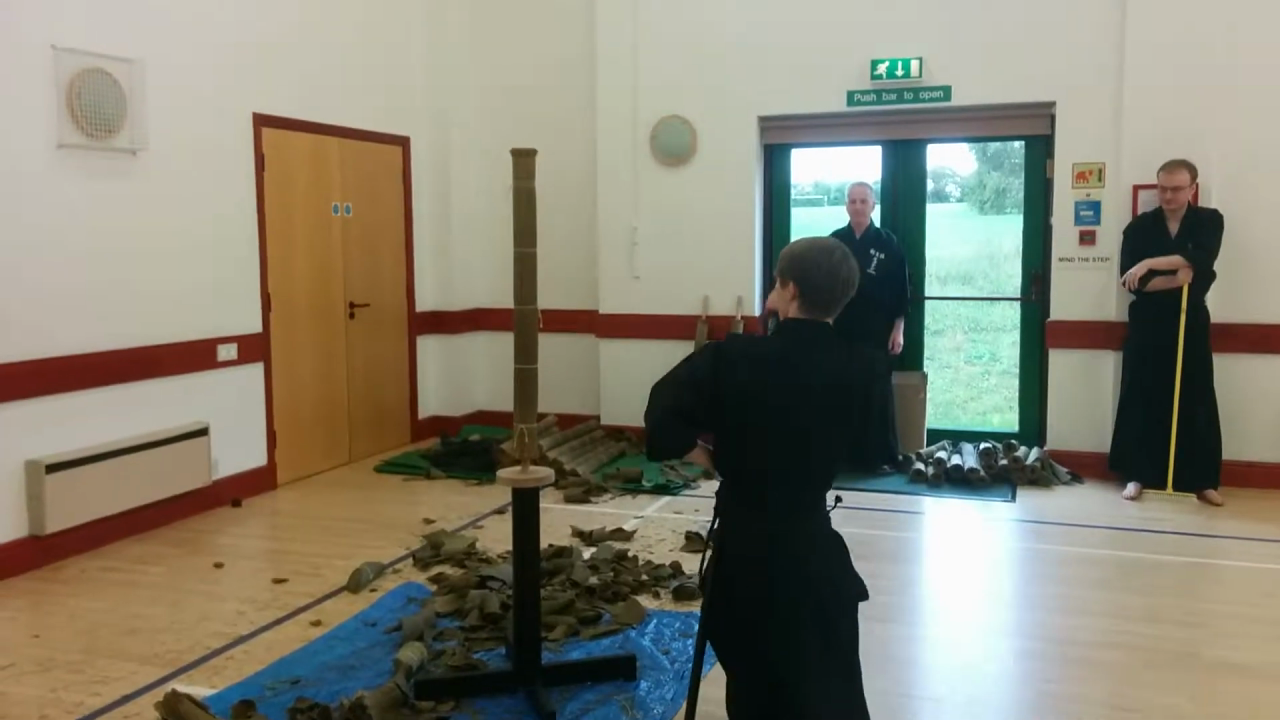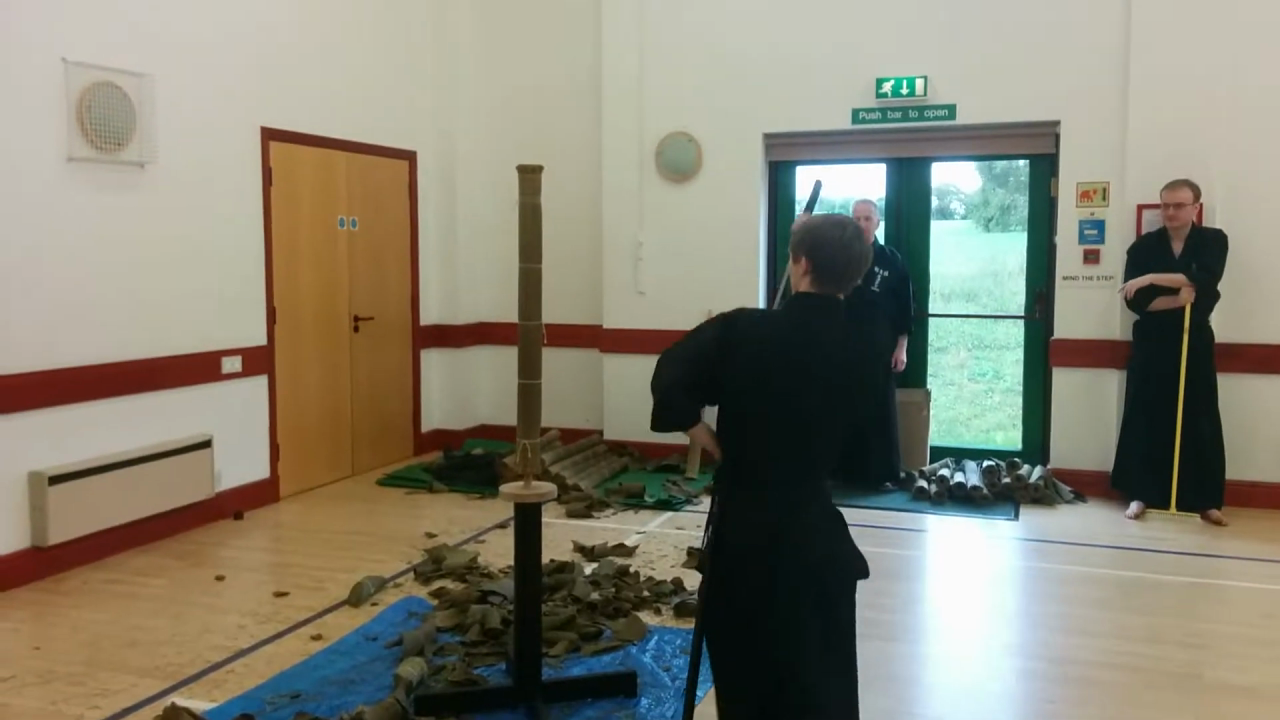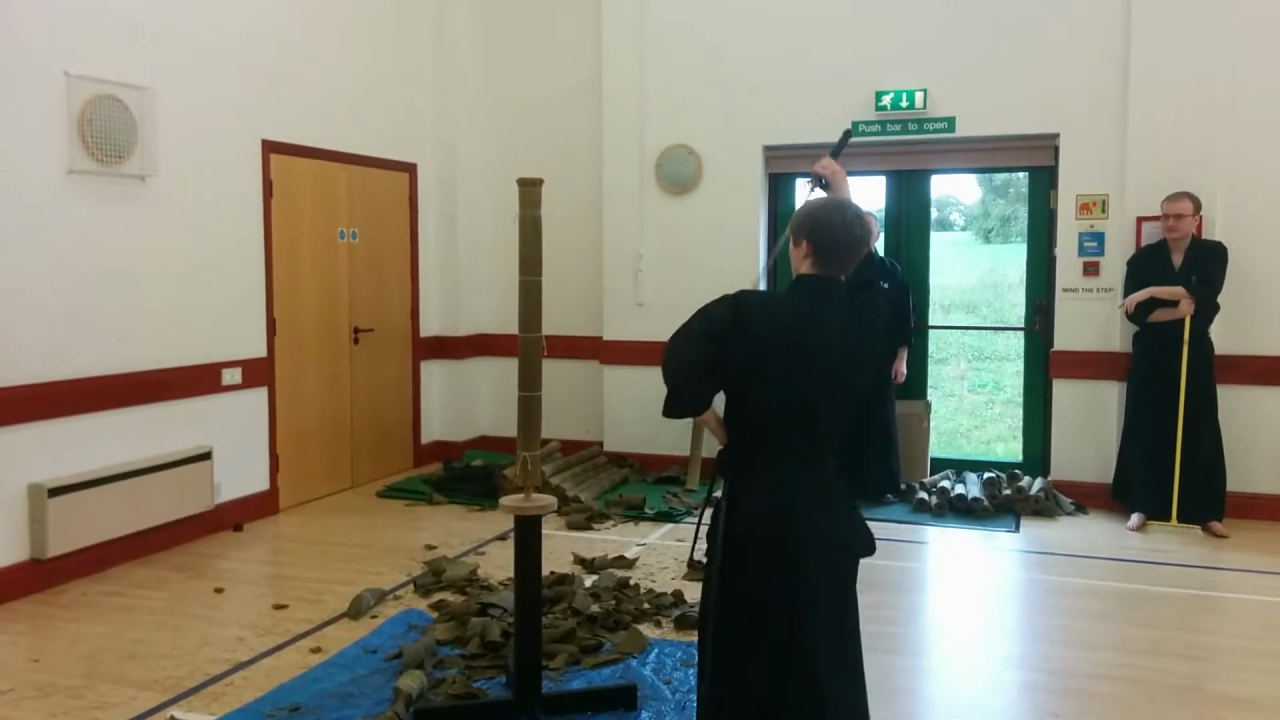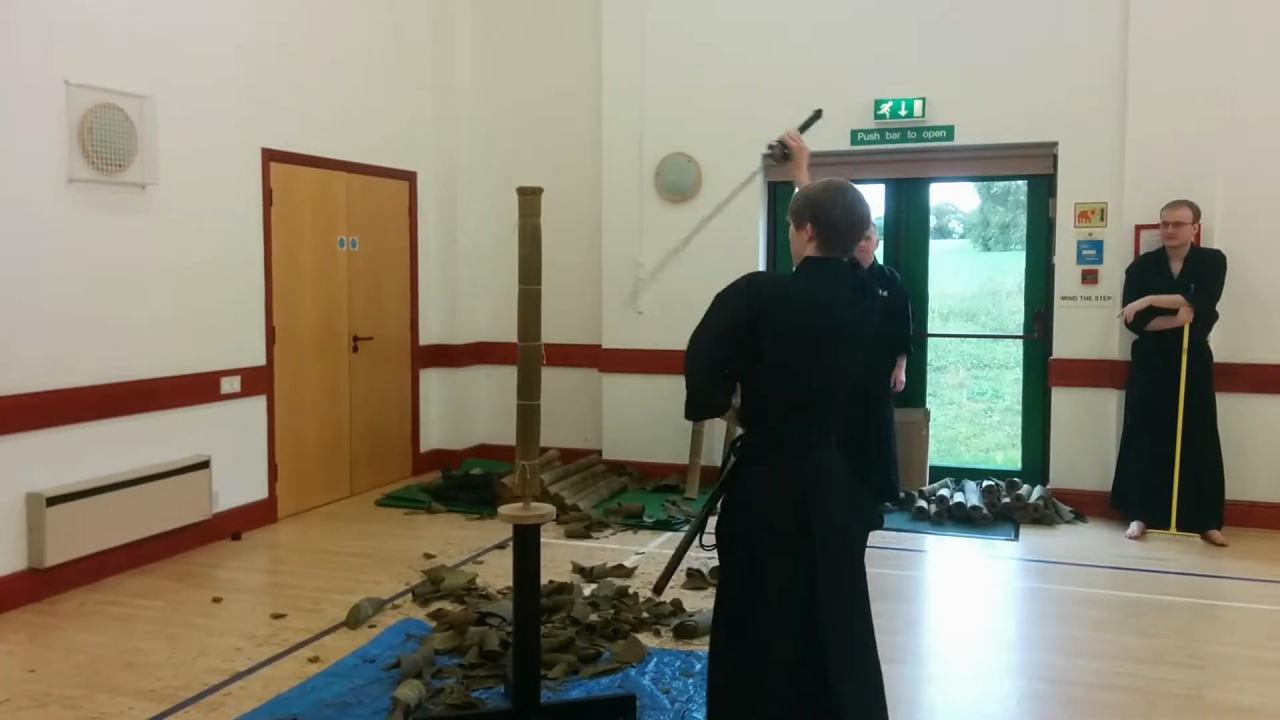
dt=0.2s
person 1, frame 1
left shoulder: (732, 357)
right shoulder: (857, 372)
left elbow: (665, 411)
left wrist: (705, 456)
right wrist: (792, 318)
left hip: (743, 547)
right hip: (811, 551)
person 1, frame 2
left shoulder: (741, 331)
right shoulder: (862, 345)
left elbow: (671, 377)
right elbow: (847, 310)
left wrist: (704, 435)
right wrist: (843, 241)
left hip: (743, 527)
right hip: (813, 532)
left knee: (744, 659)
right knee: (819, 677)
person 1, frame 3
left shoulder: (747, 313)
right shoulder: (862, 324)
left elbow: (682, 361)
right elbow: (847, 248)
left wrist: (714, 417)
right wrist: (843, 196)
left hip: (754, 507)
right hip: (822, 511)
left knee: (742, 642)
right knee: (825, 655)
person 1, frame 4
left shoulder: (759, 294)
right shoulder: (859, 298)
left elbow: (704, 361)
right elbow: (833, 221)
left wrist: (732, 408)
right wrist: (806, 171)
left hip: (769, 484)
right hip: (833, 488)
left knee: (756, 631)
right knee: (841, 635)
person 2, frame 1
left shoulder: (1209, 221)
right shoulder: (1139, 226)
left elbow: (1200, 260)
right elbow: (1131, 280)
left wrist: (1150, 263)
right wrist: (1174, 280)
left hip: (1191, 320)
right hip: (1149, 321)
left knee: (1197, 400)
right knee: (1141, 397)
left ankle: (1202, 480)
right ankle: (1136, 475)
person 2, frame 2
left shoulder: (1213, 241)
right shoulder: (1143, 246)
left elbow: (1204, 280)
right elbow: (1135, 300)
left wrist: (1152, 278)
right wrist: (1177, 299)
left hip: (1195, 340)
right hip: (1152, 340)
left knee: (1200, 419)
right knee: (1144, 416)
left ankle: (1206, 499)
right ankle: (1139, 494)
person 2, frame 3
left shoulder: (1213, 253)
right shoulder: (1143, 258)
left elbow: (1204, 293)
right elbow: (1135, 312)
left wrist: (1151, 290)
right wrist: (1177, 311)
left hip: (1195, 352)
right hip: (1152, 352)
left knee: (1200, 430)
right knee: (1144, 428)
left ankle: (1207, 512)
right ankle: (1140, 506)
person 2, frame 4
left shoulder: (1212, 261)
right shoulder: (1142, 266)
left elbow: (1203, 302)
right elbow: (1134, 320)
left wrist: (1150, 300)
right wrist: (1177, 319)
left hip: (1194, 360)
right hip: (1151, 360)
left knee: (1200, 439)
right knee: (1144, 437)
left ankle: (1206, 520)
right ankle: (1139, 514)
person 3, frame 1
left shoulder: (888, 243)
right shoulder: (834, 242)
left elbow: (901, 291)
left wrist: (898, 330)
left hip: (875, 331)
right hip: (839, 330)
left knee: (878, 392)
left ankle: (881, 456)
person 3, frame 2
left shoulder: (891, 261)
left elbow: (903, 307)
left wrist: (901, 347)
left hip: (878, 349)
left knee: (878, 409)
left ankle: (882, 473)
right ankle: (843, 472)
person 3, frame 3
left shoulder: (891, 273)
left elbow: (904, 320)
left wrist: (901, 359)
left hip: (880, 361)
left knee: (880, 423)
left ankle: (883, 486)
person 3, frame 4
left shoulder: (891, 281)
left elbow: (903, 328)
left wrist: (900, 367)
left hip: (879, 369)
left knee: (878, 430)
left ankle: (882, 493)
